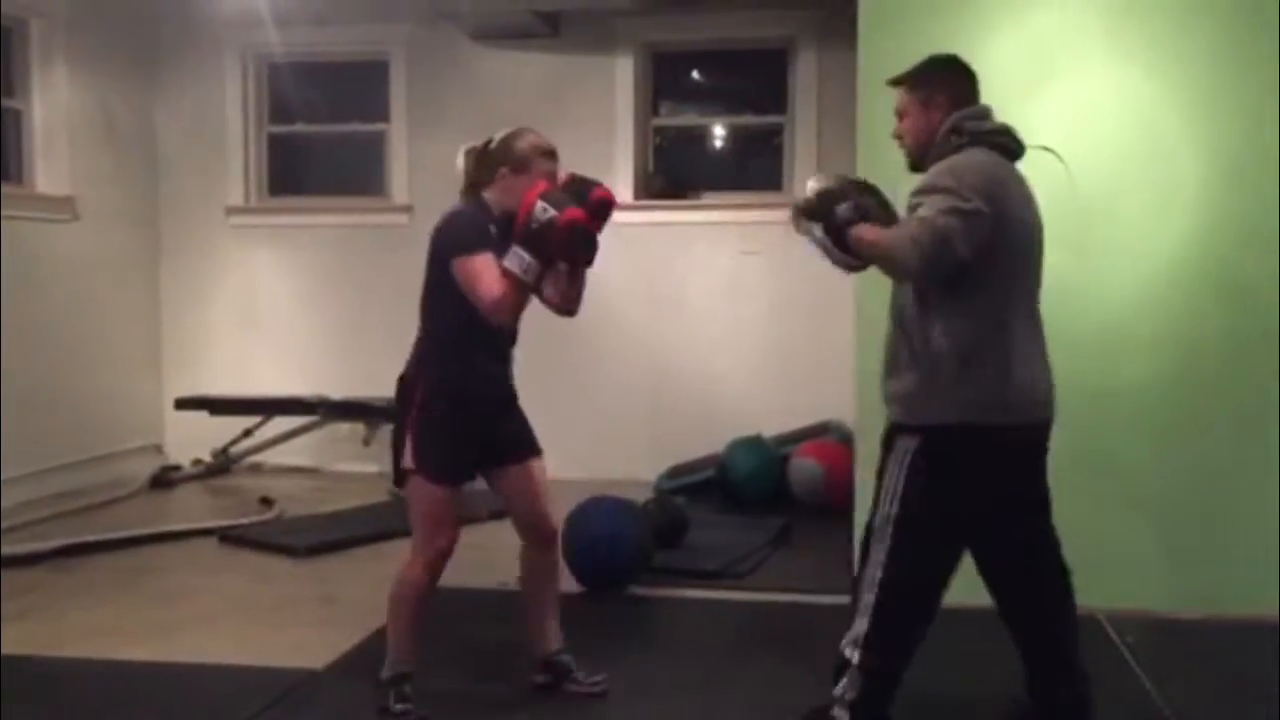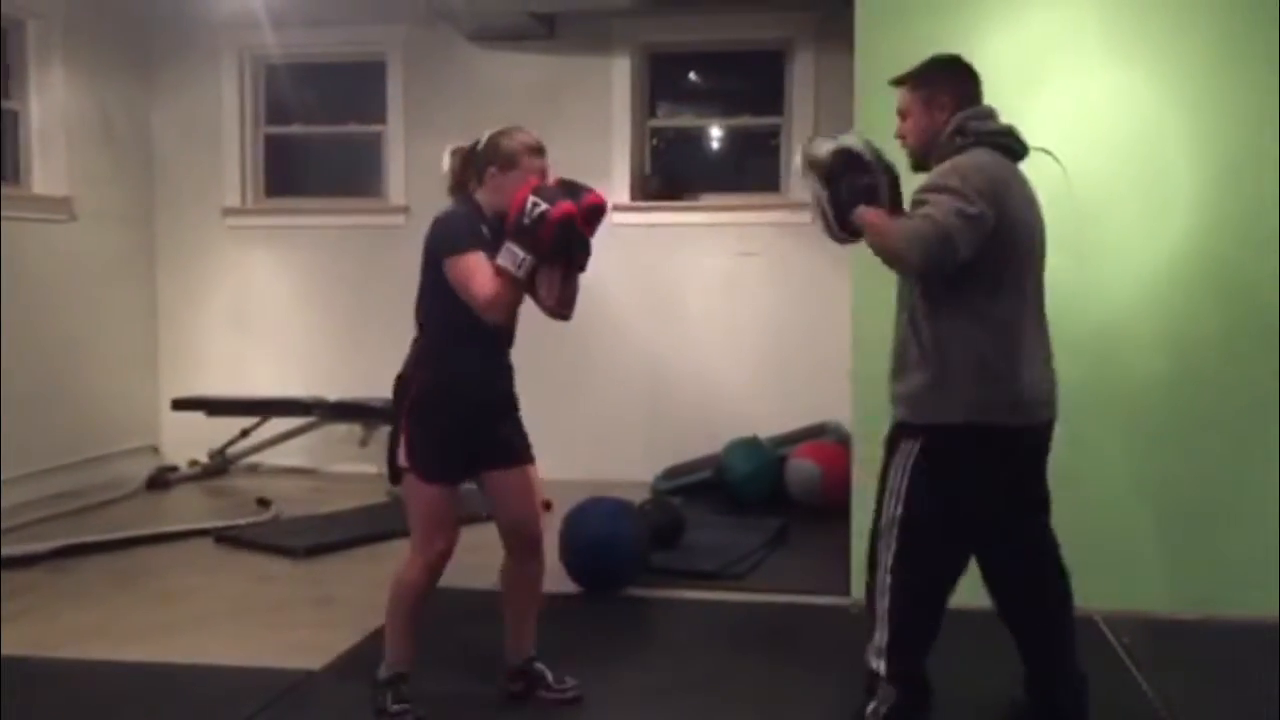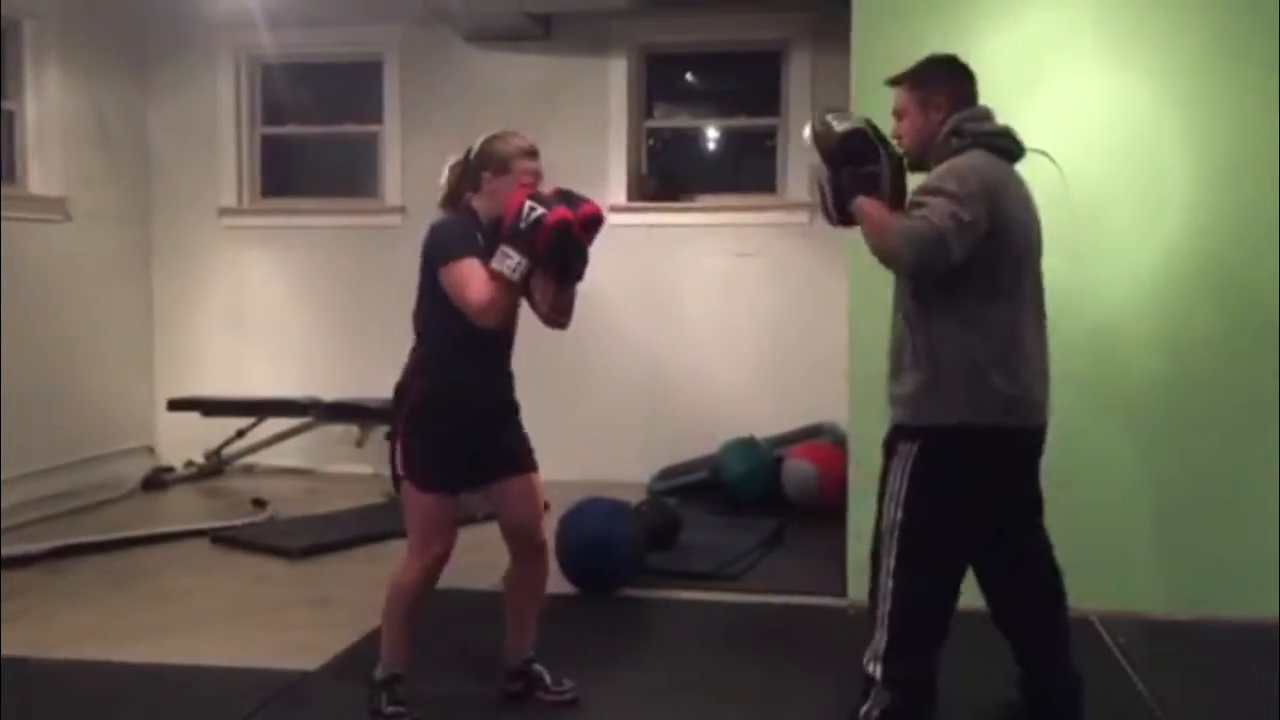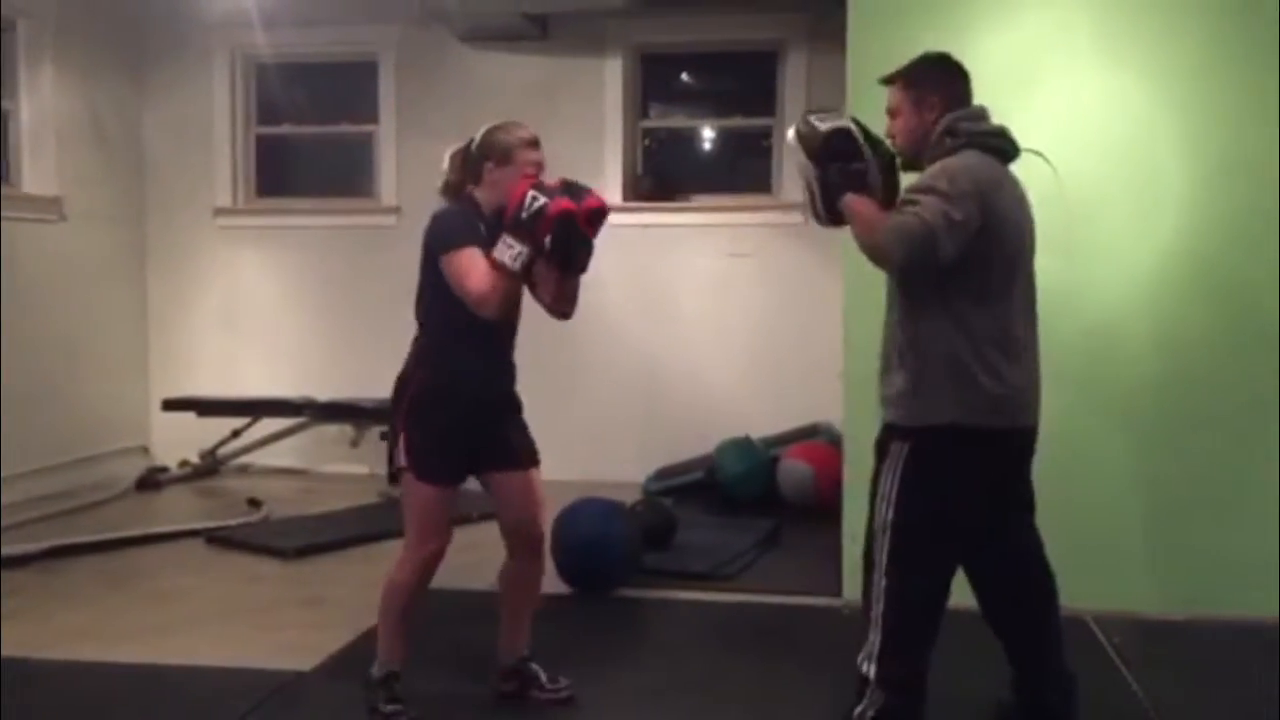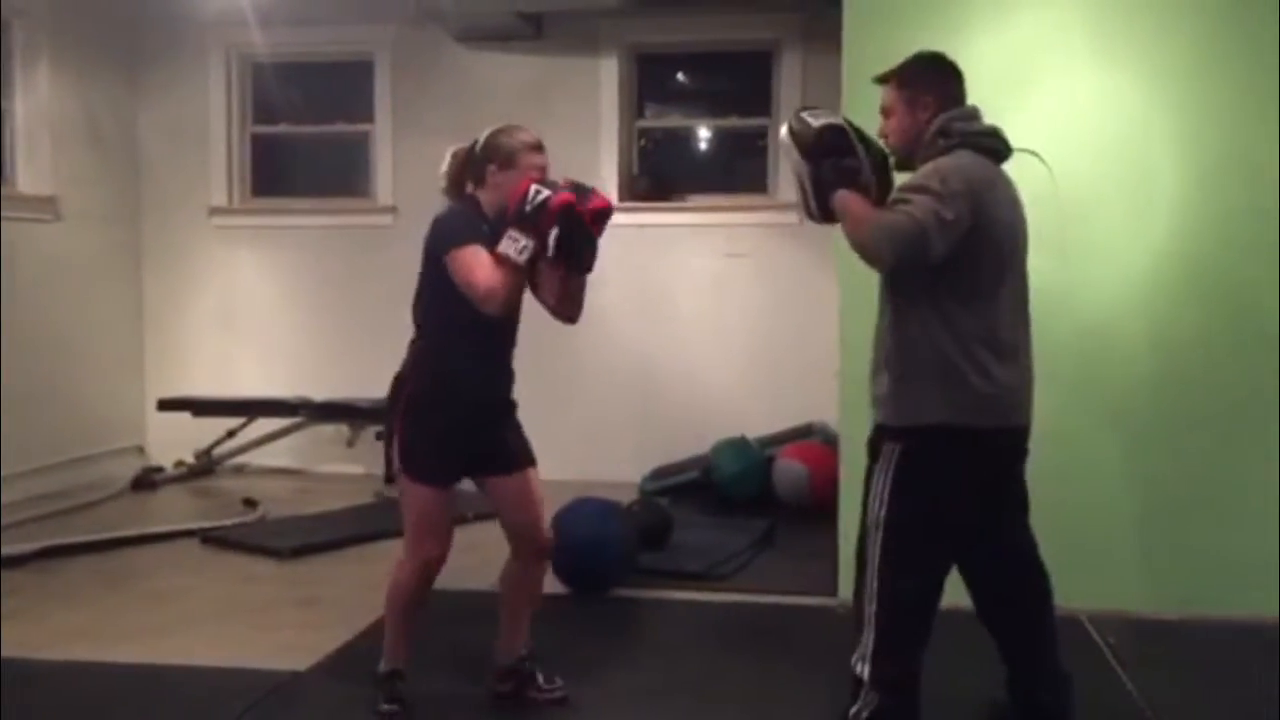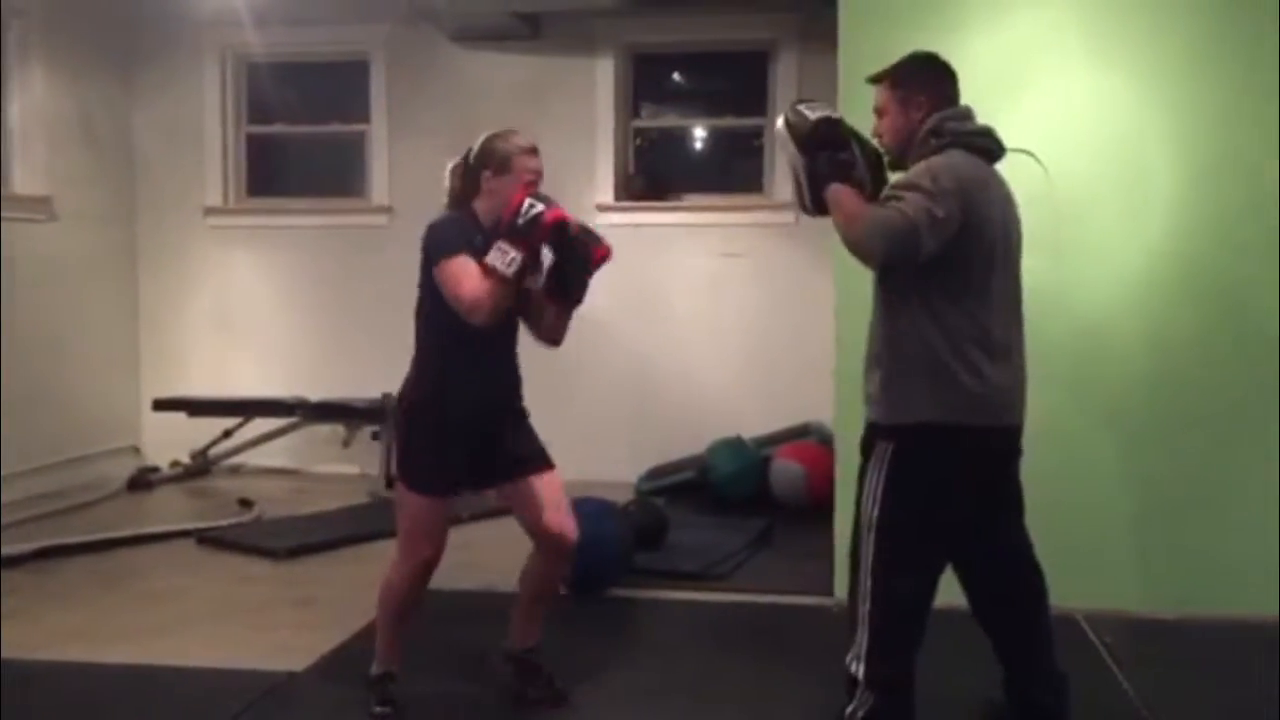
dt=0.1s
person 1, frame 1
left shoulder: (962, 175)
right shoulder: (1002, 177)
left elbow: (917, 253)
left wrist: (852, 231)
right wrist: (873, 228)
left hip: (949, 417)
right hip: (1015, 413)
left knee: (895, 573)
right knee: (1028, 563)
person 1, frame 2
left shoulder: (966, 174)
right shoulder: (1004, 176)
left elbow: (919, 249)
left wrist: (861, 209)
right wrist: (880, 209)
left hip: (954, 417)
right hip: (1017, 412)
left knee: (907, 575)
right knee: (1027, 564)
person 1, frame 3
left shoulder: (963, 176)
right shoulder: (1000, 177)
left elbow: (913, 250)
left wrist: (861, 199)
right wrist: (879, 202)
left hip: (951, 419)
right hip: (1011, 414)
left knee: (909, 579)
right knee: (1020, 566)
person 1, frame 4
left shoulder: (956, 176)
right shoulder: (992, 175)
left elbow: (901, 248)
right elbow: (927, 248)
left wrist: (848, 194)
right wrist: (876, 194)
left hip: (942, 420)
right hip: (1000, 415)
left knee: (902, 579)
right knee: (1012, 567)
person 1, frame 5
left shoulder: (949, 176)
right shoulder: (984, 176)
left elbow: (891, 246)
right elbow: (917, 245)
left wrist: (838, 188)
right wrist: (870, 189)
left hip: (934, 420)
right hip: (993, 416)
left knee: (895, 580)
right knee: (1006, 567)
person 1, frame 6
left shoulder: (942, 175)
right shoulder: (979, 176)
left elbow: (877, 241)
right elbow: (906, 241)
left wrist: (830, 180)
right wrist: (863, 183)
left hip: (929, 419)
right hip: (988, 415)
left knee: (888, 579)
right knee: (1002, 567)
person 2, frame 1
left shoulder: (518, 228)
right shoulder: (462, 227)
left elbow: (564, 304)
right elbow: (496, 309)
left wrist: (574, 243)
right wrist: (532, 245)
left hip: (494, 396)
right hip: (438, 401)
left knee: (542, 528)
right knee: (434, 546)
left ankle: (550, 658)
person 2, frame 2
left shoulder: (514, 227)
right shoulder: (454, 226)
right elbow: (492, 305)
right wrist: (526, 244)
left hip: (492, 401)
right hip: (435, 403)
left knee: (527, 538)
right knee: (433, 549)
left ankle: (521, 666)
person 2, frame 3
left shoulder: (510, 232)
right shoulder: (450, 235)
left elbow: (556, 317)
right elbow: (486, 310)
left hip: (494, 408)
right hip: (434, 411)
left knee: (532, 543)
right knee: (429, 553)
left ankle: (520, 667)
person 2, frame 4
left shoulder: (513, 225)
right shoulder: (451, 224)
left elbow: (561, 306)
right elbow: (486, 300)
right wrist: (522, 237)
left hip: (494, 403)
right hip: (435, 403)
left knee: (528, 537)
right knee: (426, 548)
left ankle: (514, 665)
person 2, frame 5
left shoulder: (516, 225)
right shoulder: (454, 224)
left elbow: (566, 310)
right elbow: (492, 296)
left wrist: (574, 245)
right wrist: (527, 233)
left hip: (490, 405)
right hip: (432, 404)
left knee: (534, 541)
right knee: (427, 551)
left ankle: (512, 666)
person 2, frame 6
left shoulder: (523, 239)
right shoulder: (445, 234)
left elbow: (551, 332)
right elbow: (478, 309)
right wrist: (512, 247)
left hip: (501, 415)
right hip: (435, 415)
left knee: (560, 538)
right knee: (419, 558)
left ankle: (520, 656)
